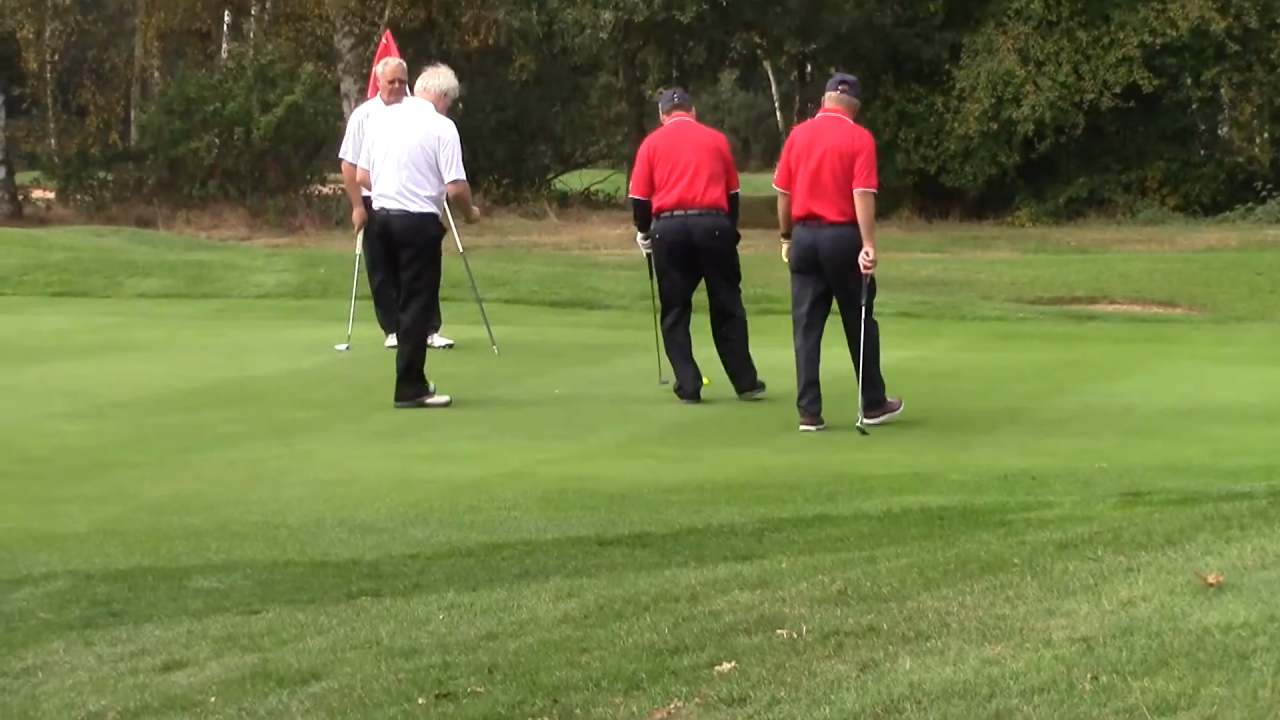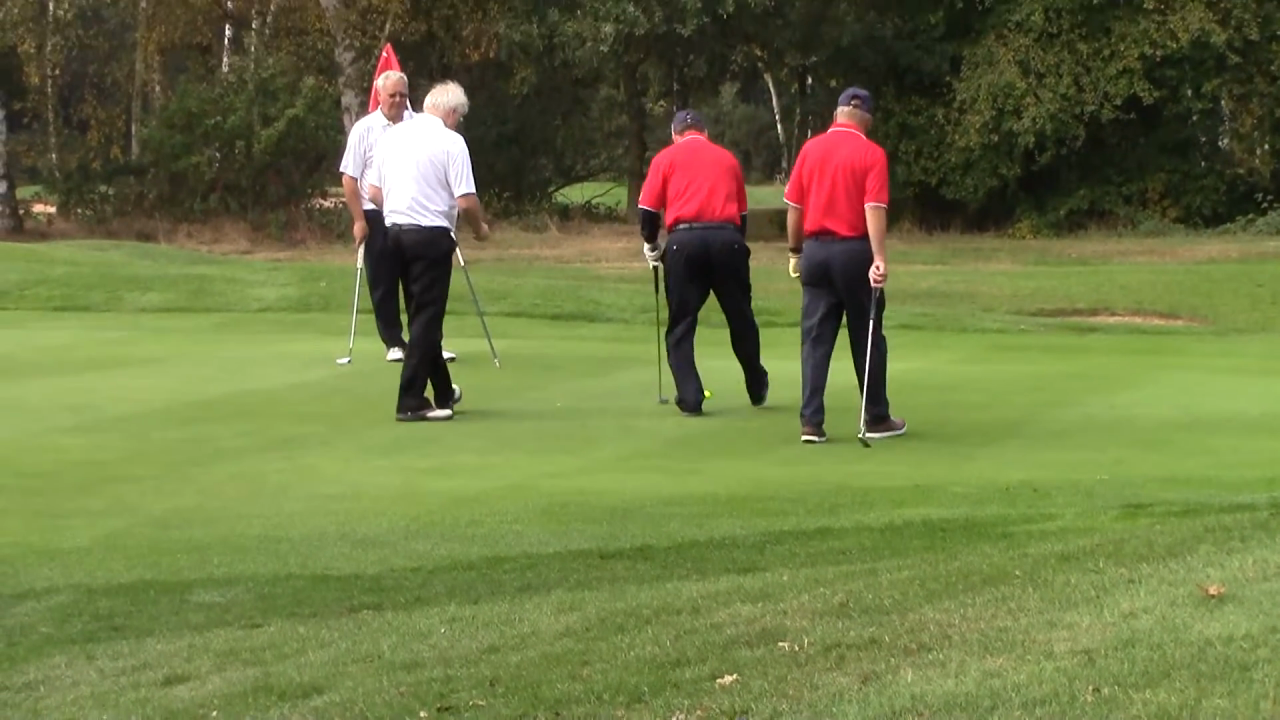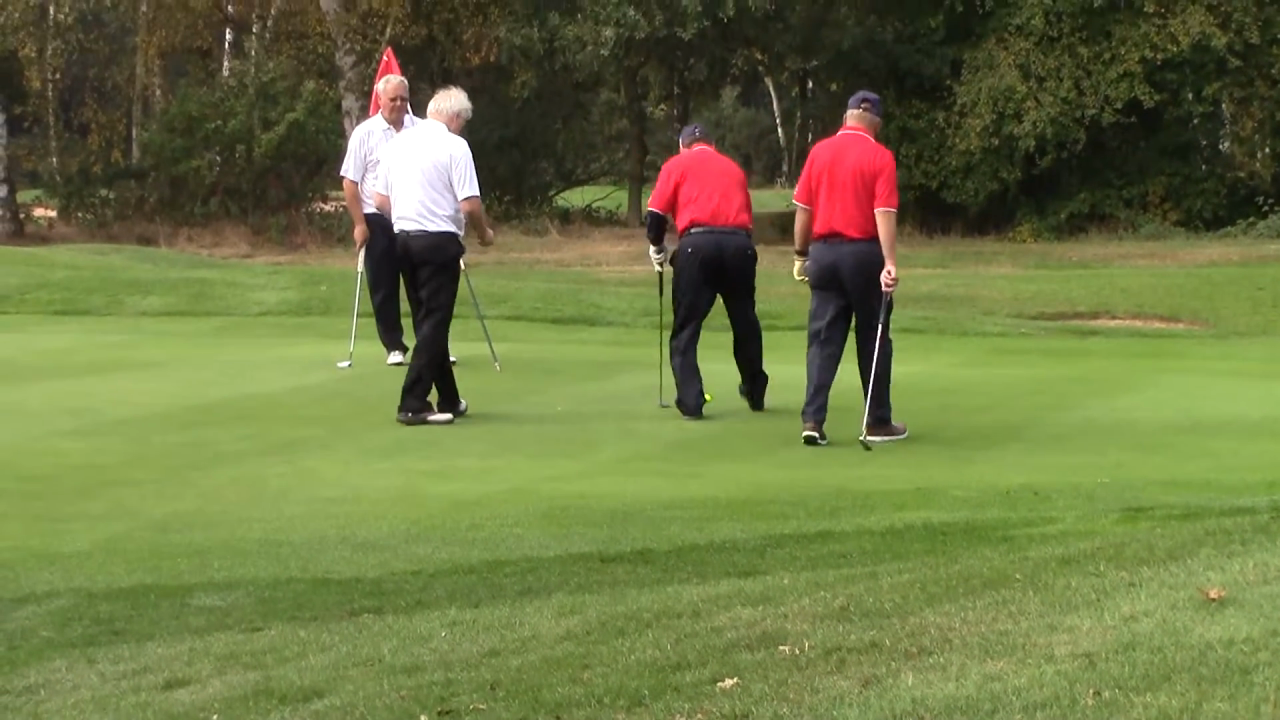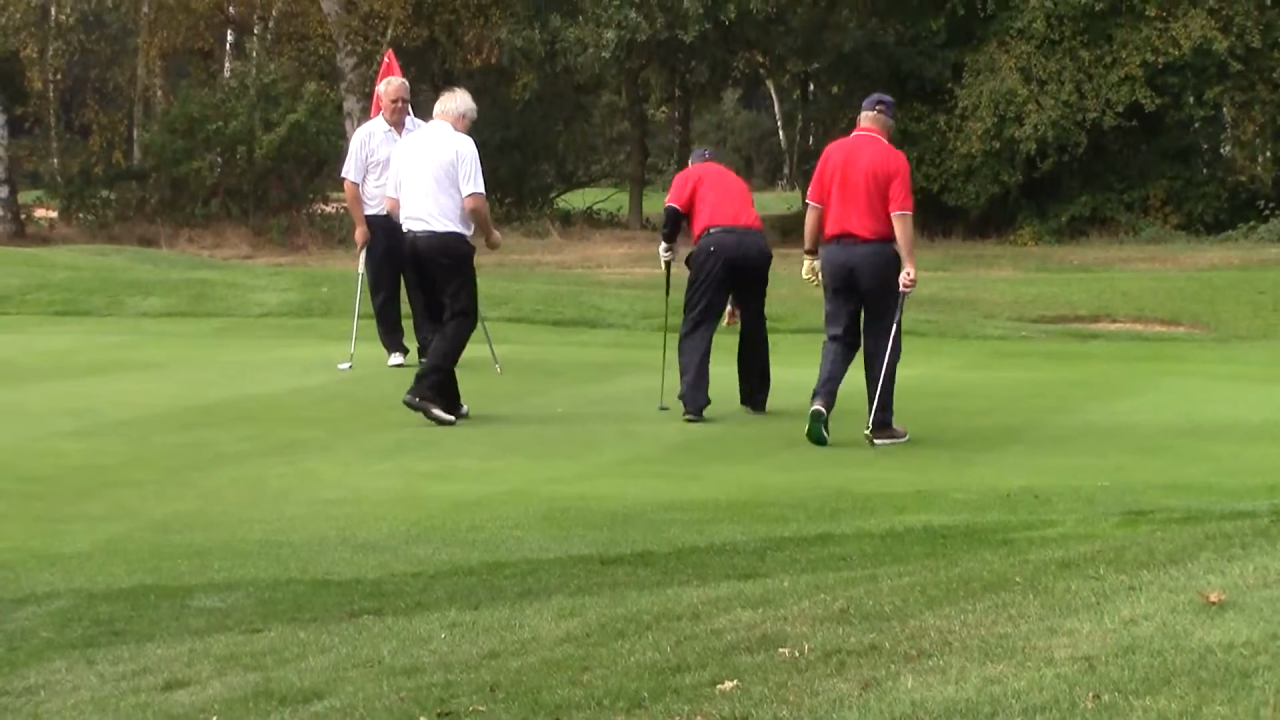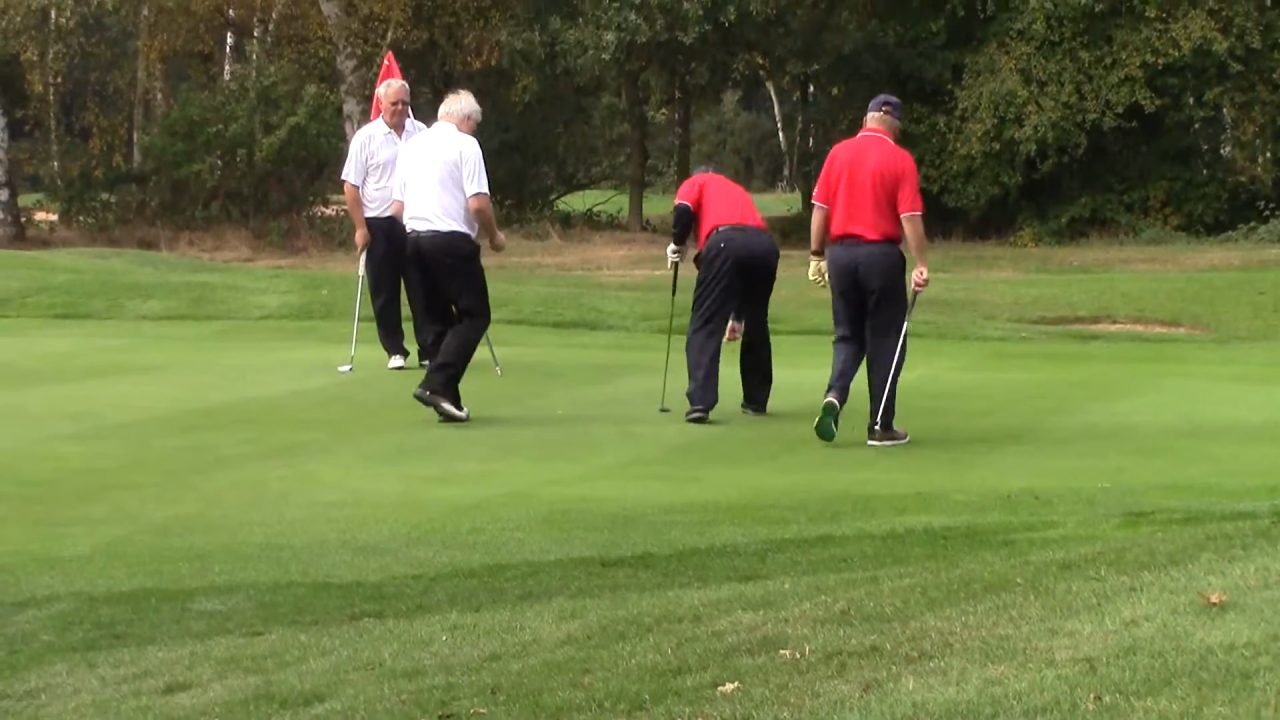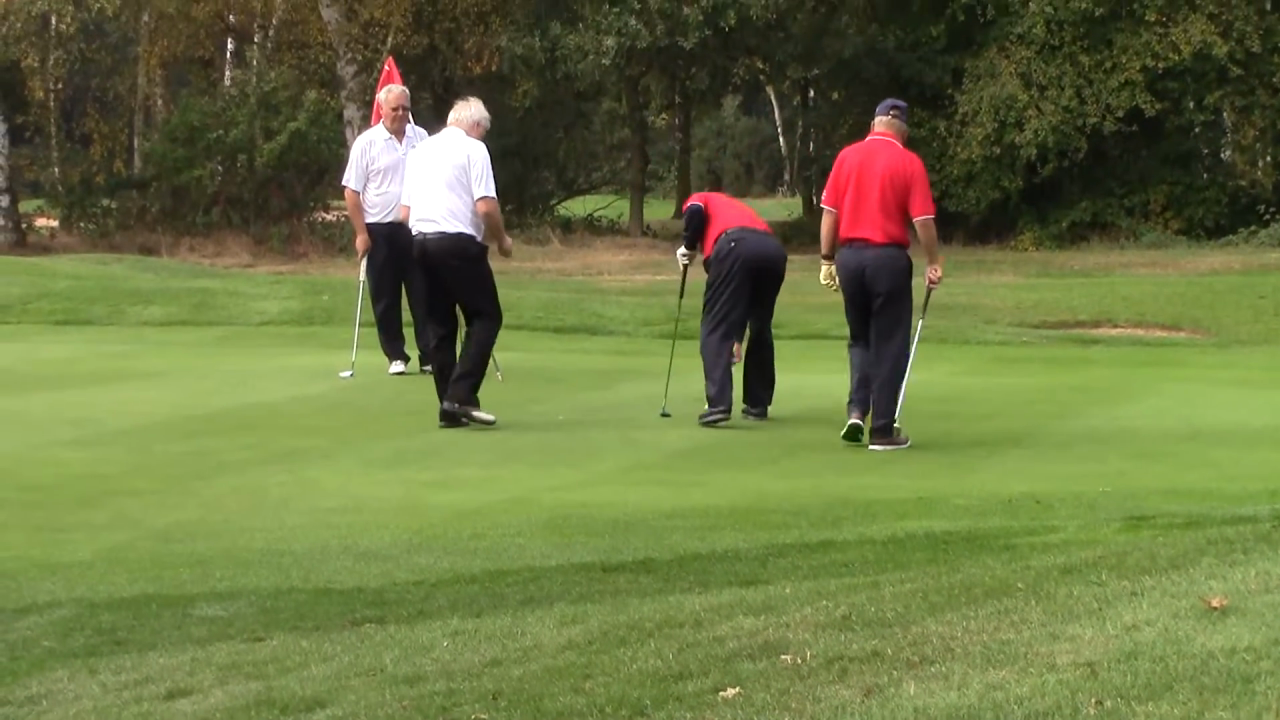
dt=0.1s
person 1, frame 1
left shoulder: (798, 134)
right shoulder: (860, 138)
left elbow: (783, 193)
right elbow: (863, 195)
left wrist: (786, 237)
right wrist: (868, 245)
left hip: (805, 236)
right hip: (843, 237)
left knee: (806, 326)
right knee: (860, 323)
left ankle: (809, 411)
right ankle: (873, 403)
person 1, frame 2
left shoulder: (810, 148)
right shoulder: (872, 153)
left elbow: (794, 207)
right elbow: (874, 210)
left wrist: (795, 252)
right wrist: (879, 259)
left hip: (816, 250)
right hip: (854, 251)
left knee: (815, 339)
right knee: (867, 338)
left ankle: (811, 421)
right ankle: (877, 419)
person 1, frame 3
left shoulder: (819, 150)
right shoulder: (881, 156)
left elbow: (803, 208)
right elbow: (884, 213)
left wrist: (801, 255)
right wrist: (890, 264)
left hip: (824, 252)
right hip: (864, 253)
left knee: (822, 339)
right knee: (872, 338)
left ankle: (813, 419)
right ankle: (878, 422)
person 1, frame 4
left shoulder: (832, 151)
right shoulder: (894, 158)
left elbow: (814, 207)
right elbow: (900, 215)
left wrist: (810, 254)
right wrist: (908, 264)
left hip: (836, 253)
right hip: (876, 254)
left knee: (838, 338)
right knee: (882, 341)
left ankle: (821, 401)
right ankle: (881, 426)
person 1, frame 5
left shoulder: (838, 152)
right shoulder: (900, 158)
left elbow: (820, 208)
right elbow: (910, 216)
left wrist: (817, 255)
right wrist: (921, 263)
left hip: (841, 253)
right hip: (881, 255)
left knee: (848, 337)
right knee: (884, 341)
left ankle: (834, 397)
right ankle: (881, 427)
person 1, frame 6
left shoulder: (847, 155)
right shoulder: (909, 162)
left elbow: (830, 212)
right elbow: (922, 219)
left wrist: (827, 259)
right wrist: (934, 262)
left hip: (850, 256)
right hip: (888, 259)
left knee: (860, 340)
right knee: (890, 345)
left ankle: (857, 410)
right ankle: (883, 431)
person 2, frame 1
left shoulder: (381, 118)
right shoulder: (441, 126)
left elbow: (362, 176)
right elbow: (455, 187)
right wrist: (470, 211)
left hip: (384, 218)
right hip: (419, 223)
left knee: (407, 301)
right knee: (417, 305)
left ankle: (413, 380)
right ankle: (409, 389)
person 2, frame 2
left shoulder: (391, 135)
right shoulder: (450, 141)
left elbow: (374, 193)
right elbow: (466, 201)
right wrist: (479, 228)
left hip: (396, 234)
right hip: (430, 237)
left knee: (421, 314)
right knee: (426, 317)
left ankle: (442, 391)
right ankle: (411, 401)
person 2, frame 3
left shoulder: (397, 141)
right shoulder: (454, 145)
left elbow: (381, 201)
right elbow: (470, 205)
right wrist: (484, 233)
left hip: (404, 240)
right hip: (438, 241)
left knee: (429, 319)
right knee: (434, 323)
left ankle: (446, 400)
right ankle: (413, 402)
person 2, frame 4
left shoulder: (405, 144)
right shoulder: (461, 143)
left elbow: (392, 204)
right elbow: (474, 202)
right wrist: (489, 234)
left hip: (412, 240)
right hip: (447, 242)
left knee: (439, 320)
right knee: (460, 319)
left ankle: (447, 401)
right ankle: (424, 389)
person 2, frame 5
left shoulder: (411, 145)
right shoulder: (465, 144)
left elbow: (396, 207)
right elbow: (478, 203)
right wrist: (493, 235)
left hip: (416, 240)
right hip: (451, 241)
left knee: (438, 321)
right knee: (474, 316)
left ankle: (445, 398)
right ankle: (434, 384)
person 2, frame 6
left shoulder: (419, 150)
right shoulder: (473, 148)
left elbow: (404, 213)
right elbow: (486, 206)
right wrist: (501, 240)
left hip: (421, 243)
right hip: (457, 244)
left knee: (440, 326)
right knee: (486, 317)
left ankle: (450, 406)
right ankle: (460, 396)
person 3, frame 1
right shoulder: (363, 115)
right elbow: (348, 164)
right wrist: (358, 206)
right knee: (381, 271)
left ankle: (430, 329)
right ankle: (392, 330)
person 3, frame 2
right shoulder: (364, 129)
right elbow: (349, 178)
right wrist: (359, 219)
right hip: (378, 217)
right knee: (383, 285)
right ankle: (393, 343)
person 3, frame 3
right shoulder: (365, 133)
right elbow: (350, 181)
right wrist: (359, 224)
right hip: (378, 221)
right knee: (383, 290)
right ankle: (394, 347)
person 3, frame 4
left shoulder: (421, 130)
right shoulder: (365, 134)
right elbow: (351, 182)
right wrist: (360, 225)
right hip: (378, 222)
right knee: (384, 291)
left ankle: (429, 347)
right ankle: (394, 349)
person 3, frame 5
left shoulder: (420, 131)
right shoulder: (365, 137)
right elbow: (351, 185)
right wrist: (360, 227)
right hip: (379, 225)
right knee: (384, 293)
left ankle: (429, 350)
right ankle: (395, 351)
person 3, frame 6
left shoulder: (421, 137)
right shoulder: (366, 142)
right elbow: (351, 191)
right wrist: (361, 233)
right hip: (380, 231)
left knee: (424, 294)
right knee: (385, 299)
left ankle: (430, 356)
right ankle: (396, 357)
person 4, frame 1
left shoulder: (652, 142)
right shoulder: (717, 138)
left elbow: (639, 198)
right elbow: (732, 193)
left wrist: (644, 233)
right wrist: (724, 228)
left hip: (670, 227)
right hip: (712, 224)
left knee: (674, 312)
right knee: (727, 305)
left ankle: (687, 385)
right ankle: (745, 381)
person 4, frame 2
left shoulder: (665, 157)
right shoulder: (728, 158)
left elbow: (648, 209)
right elbow: (741, 213)
left wrist: (650, 244)
right wrist: (732, 244)
left hip: (683, 240)
right hip: (726, 238)
left knee: (681, 325)
right knee: (741, 317)
left ankle: (689, 398)
right ankle: (758, 389)
person 4, frame 3
left shoulder: (677, 163)
right shoulder: (733, 167)
left elbow: (656, 214)
left wrist: (656, 247)
left hip: (696, 244)
right hip: (738, 243)
left knee: (686, 326)
right knee: (745, 320)
left ankle: (690, 401)
right ankle: (756, 394)
person 4, frame 4
left shoulder: (690, 174)
right shoulder: (738, 181)
left elbow: (673, 212)
left wrist: (666, 245)
right wrist: (738, 300)
left hip: (714, 244)
right hip: (757, 245)
left knee: (697, 326)
right knee: (754, 325)
left ankle: (694, 402)
right ankle: (756, 398)
person 4, frame 5
left shoulder: (696, 182)
left elbow: (683, 209)
left wrist: (676, 245)
right wrist: (735, 316)
left hip: (725, 242)
right hip: (764, 243)
left knee: (704, 324)
right knee: (757, 324)
left ankle: (701, 401)
right ankle: (757, 400)
person 4, frame 6
left shoulder: (701, 199)
left elbow: (694, 212)
left wrist: (687, 247)
right wrist: (738, 336)
left hip: (733, 246)
right hip: (773, 250)
left knee: (716, 328)
right knee: (760, 330)
left ankle: (718, 403)
right ankle: (758, 404)
